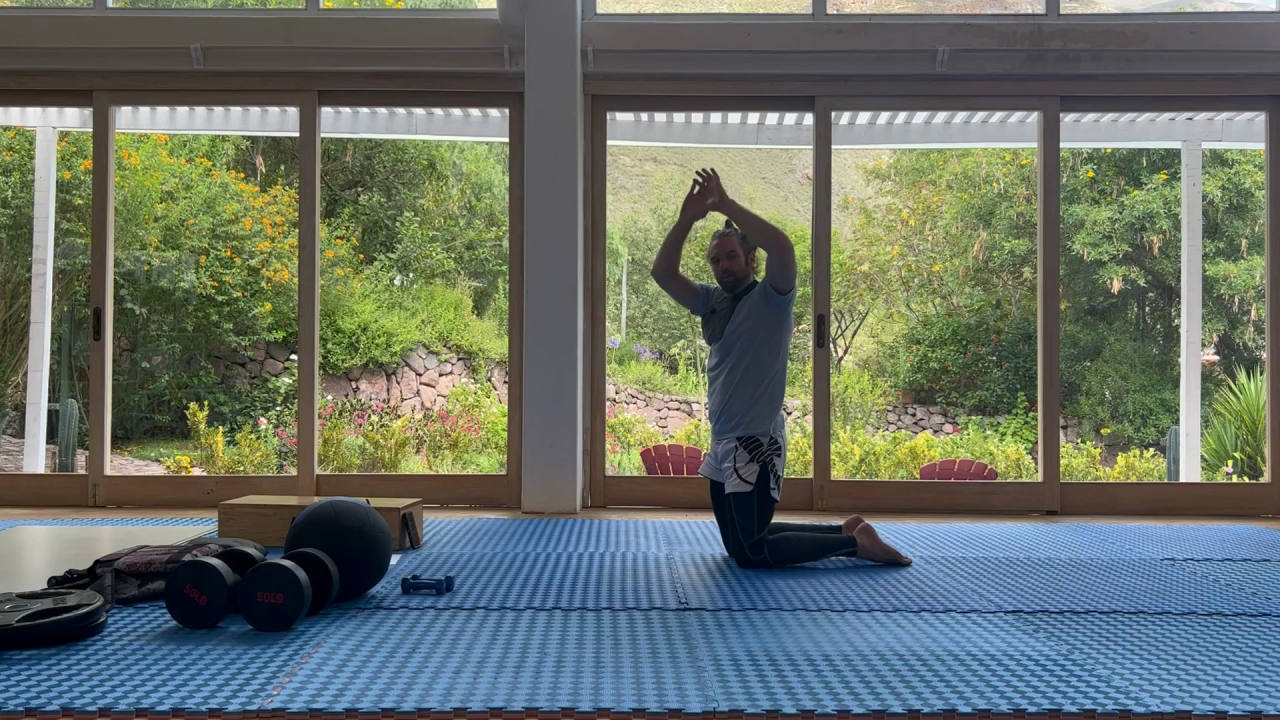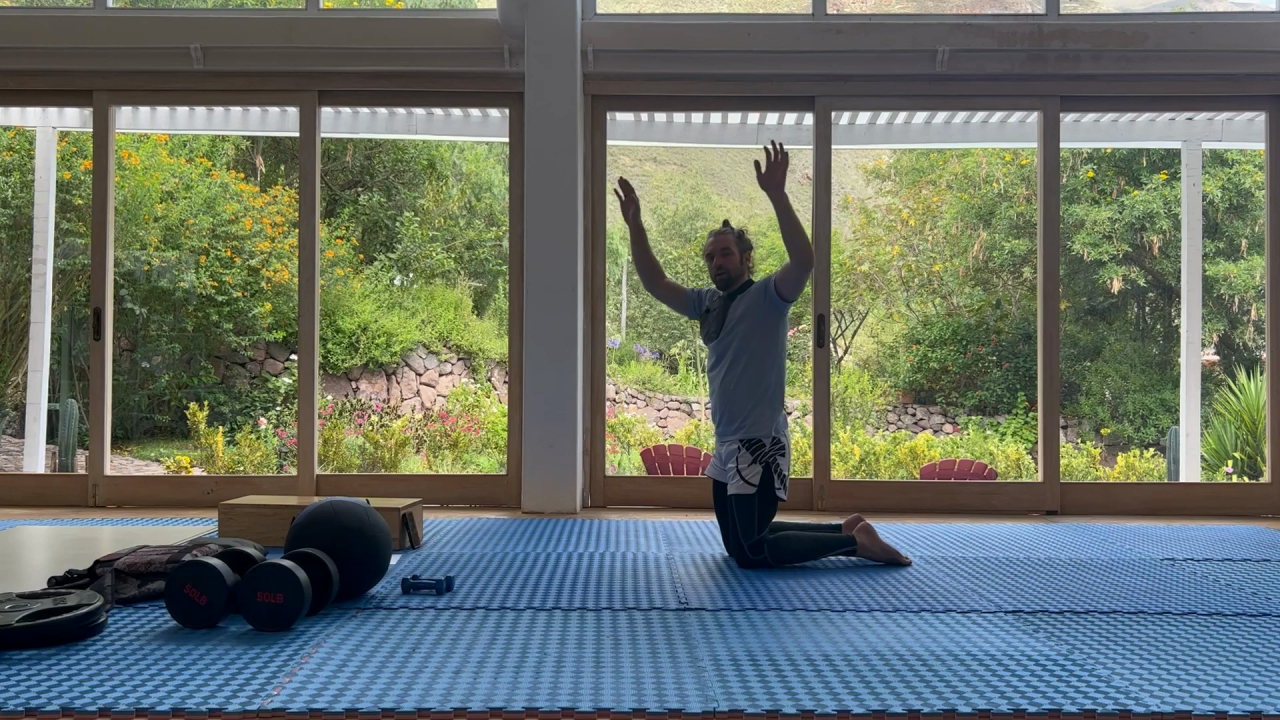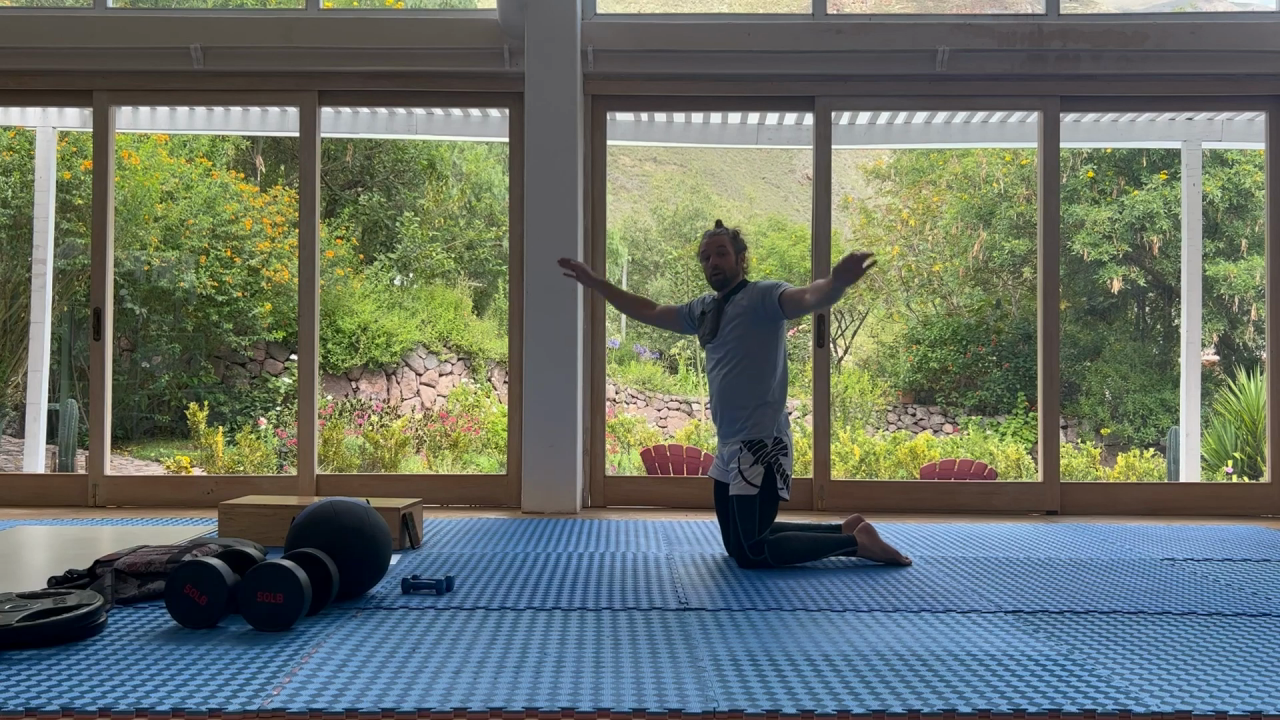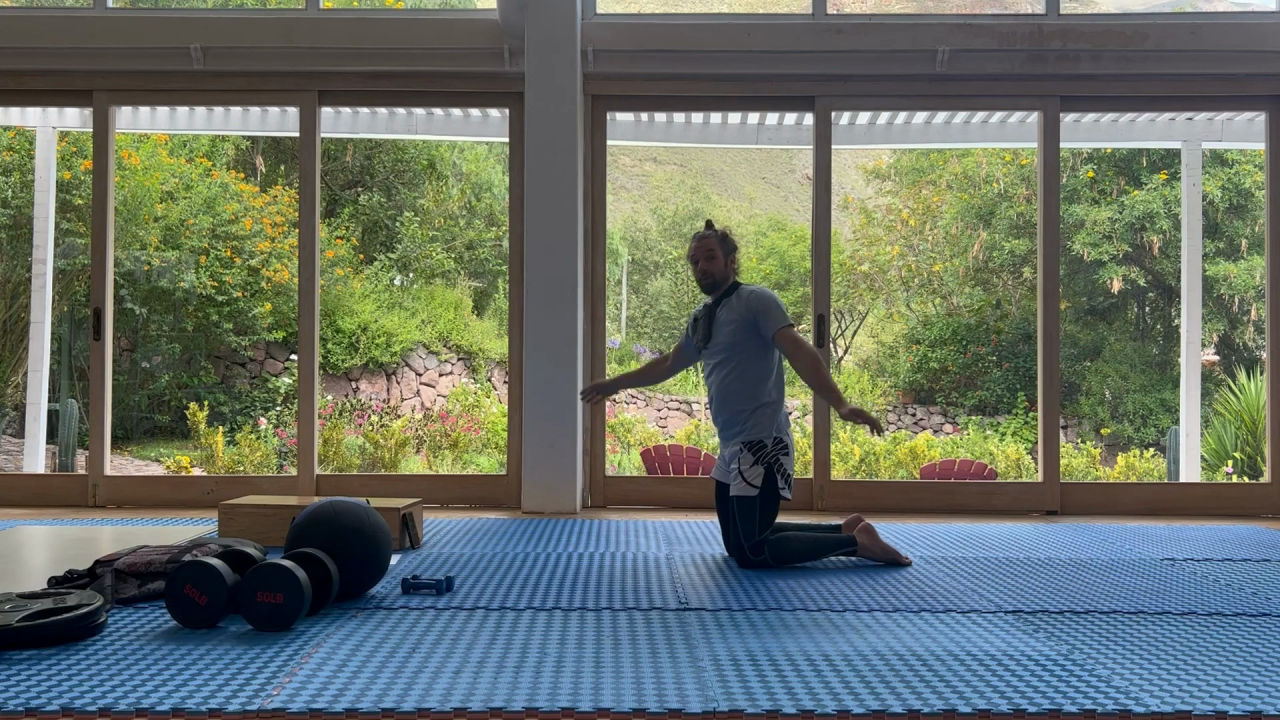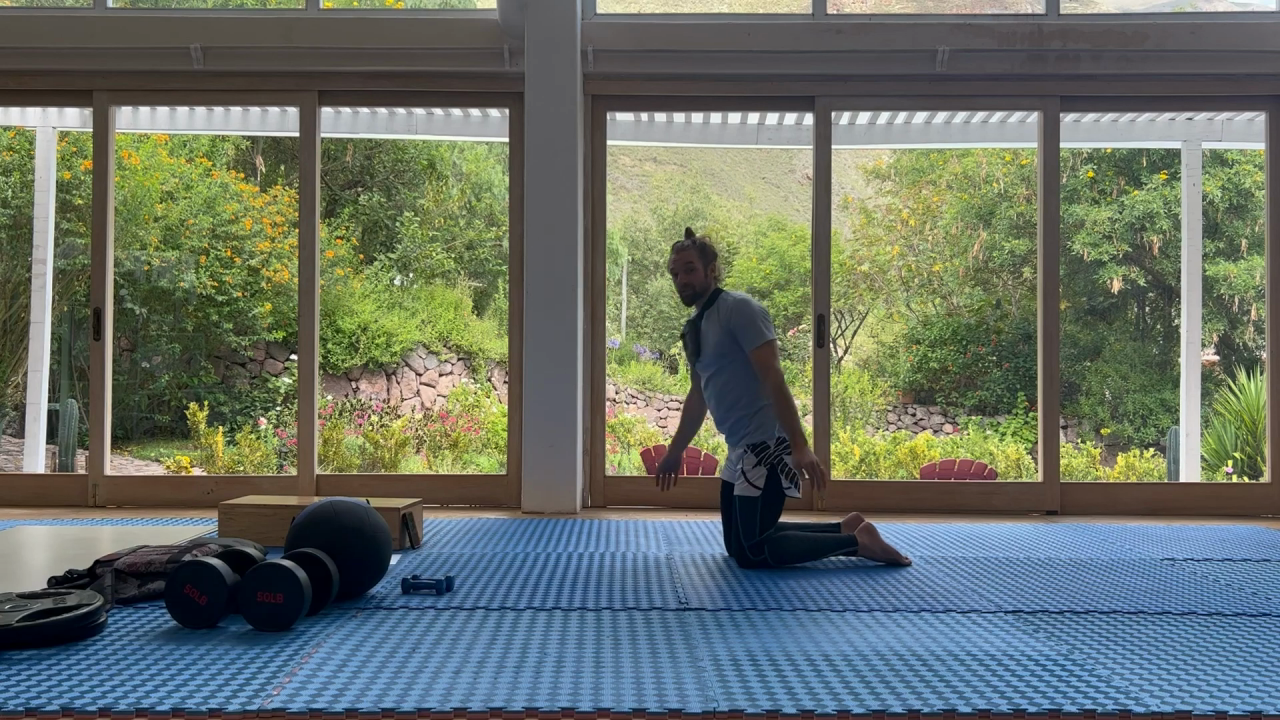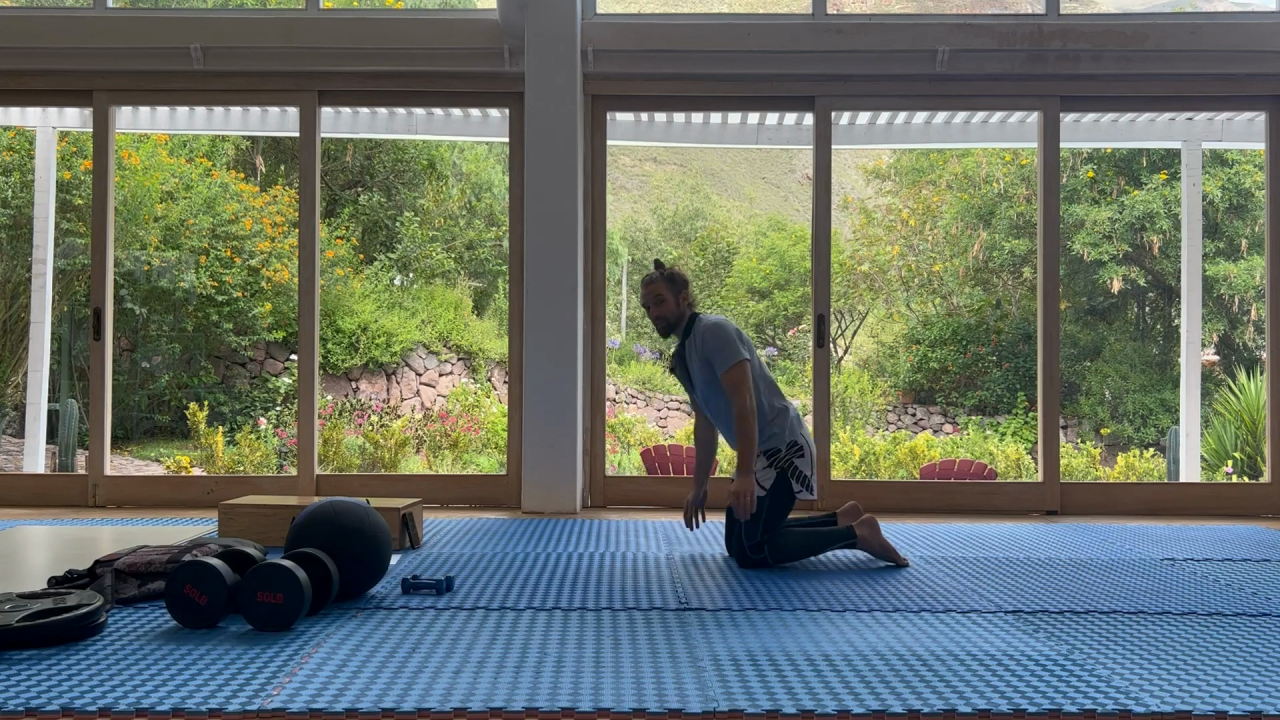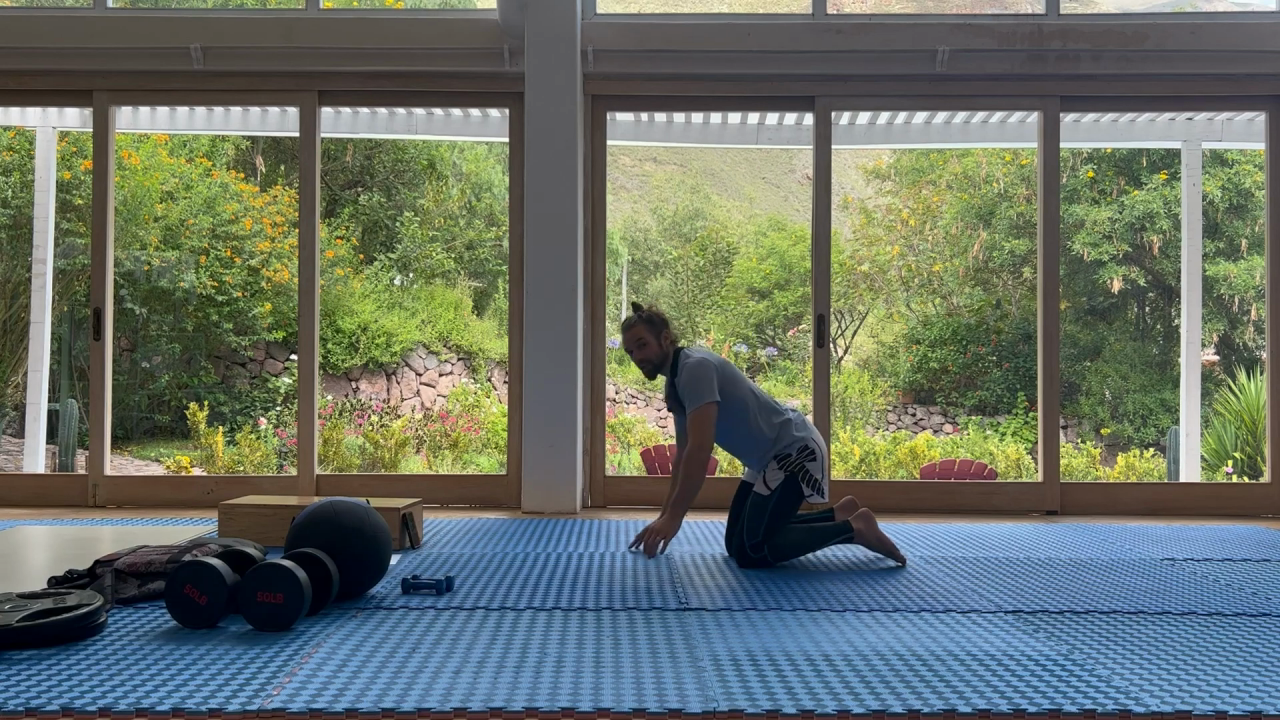
dt=0.2s
person 1, frame 1
left shoulder: (772, 297)
right shoulder: (711, 302)
left elbow: (781, 246)
right elbow: (662, 272)
left wrist: (725, 205)
right wrist: (689, 217)
left hip: (754, 444)
right hip: (723, 446)
left knee: (751, 552)
right knee: (741, 545)
left ankle: (855, 543)
right ankle: (846, 530)
person 1, frame 2
left shoulder: (769, 295)
right shoulder: (707, 303)
left elbow: (804, 258)
right elbow: (653, 282)
left wrist: (776, 194)
right wrist: (635, 223)
left hip: (758, 443)
right hip: (728, 445)
left knee: (751, 551)
right knee: (741, 541)
left ankle: (855, 541)
right ankle: (846, 528)
person 1, frame 3
left shoulder: (763, 295)
right shoulder: (705, 309)
left elbow: (811, 298)
right elbow: (649, 312)
left wrist: (837, 281)
right wrist: (595, 282)
left hip: (760, 444)
right hip: (731, 446)
left knee: (750, 552)
right knee: (740, 542)
left ankle: (857, 540)
right ankle: (844, 531)
person 1, frame 4
left shoulder: (755, 300)
right shoulder: (702, 317)
left elbow: (799, 352)
right elbow: (668, 364)
left wrist: (840, 404)
right wrist: (615, 384)
left hip: (759, 446)
right hip: (733, 449)
left knee: (751, 552)
right knee: (741, 543)
left ankle: (855, 542)
right ankle: (846, 530)
person 1, frame 5
left shoulder: (740, 309)
right shoulder: (695, 328)
left elbow: (772, 379)
right elbow: (698, 398)
left wrist: (800, 447)
right wrist: (674, 451)
left hip: (766, 447)
right hip: (742, 449)
left knee: (750, 552)
right knee: (739, 546)
left ankle: (857, 542)
right ankle: (844, 528)
person 1, frame 6
left shoulder: (713, 332)
right shoulder: (684, 353)
left elbow: (743, 404)
right elbow: (705, 422)
left wrist: (745, 475)
right wrist: (699, 485)
left hip: (781, 448)
right hip: (763, 451)
left knee: (750, 551)
right knee: (740, 544)
left ankle: (855, 533)
right ankle: (841, 520)
person 1, frame 7
left shoulder: (695, 368)
right shoulder: (675, 385)
left elbow: (700, 449)
right elbow: (684, 456)
left wrist: (672, 519)
right wrist: (667, 514)
left hip: (794, 452)
right hip: (770, 458)
left knee: (751, 552)
right knee: (738, 544)
left ankle: (853, 528)
right ankle: (838, 515)
